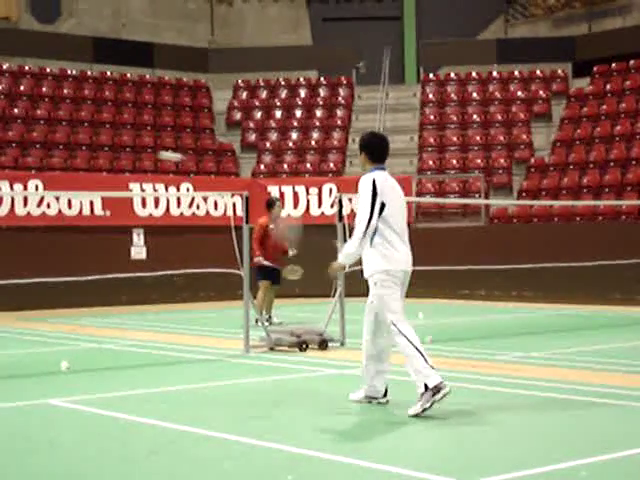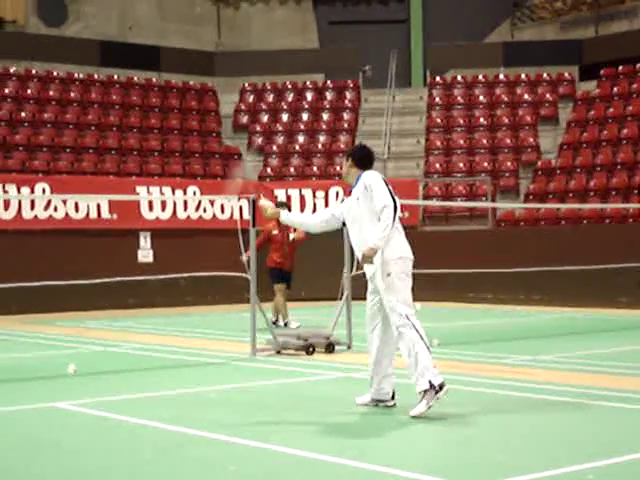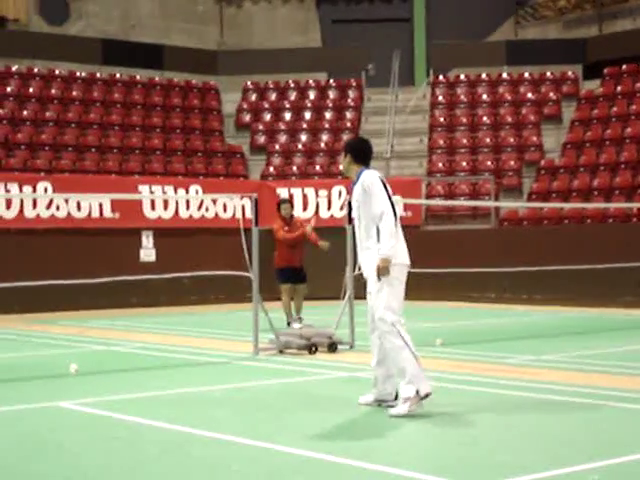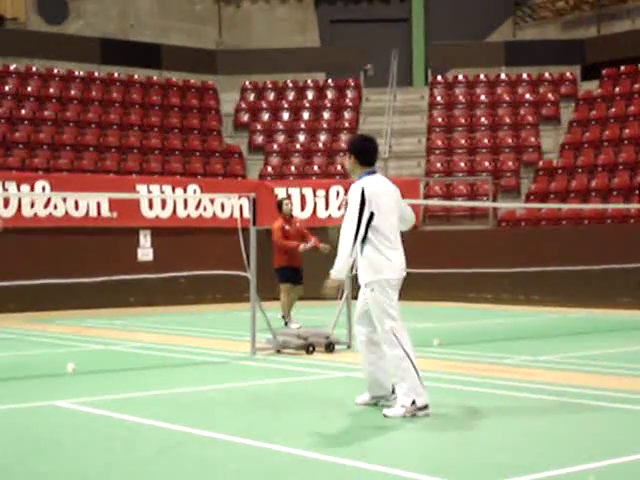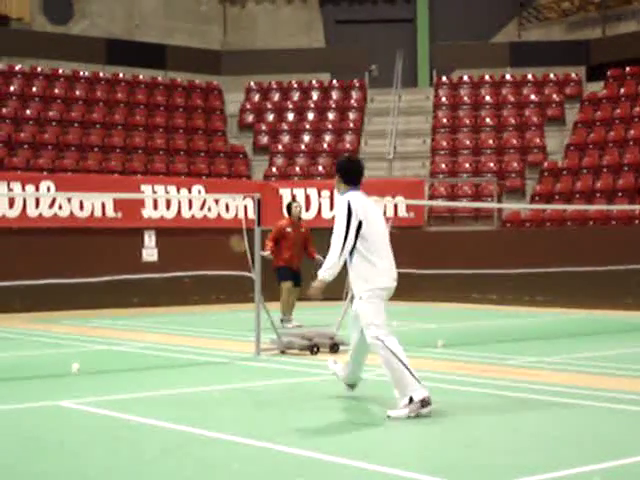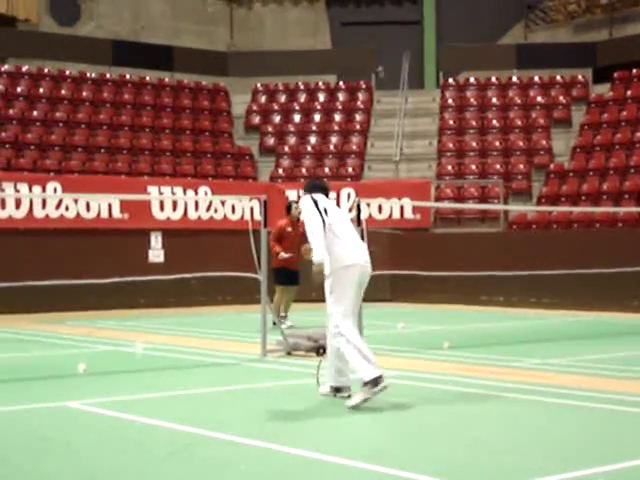
dt=0.4s
person 1, frame 1
left shoulder: (369, 181)
right shoulder: (390, 184)
left elbow: (366, 227)
left wrist: (343, 259)
right wrist: (351, 253)
left hip: (386, 267)
right hip: (388, 266)
left knee: (396, 324)
right knee: (374, 327)
left ankle: (430, 384)
right ankle: (374, 388)
person 1, frame 2
left shoulder: (372, 179)
right shoulder: (350, 203)
left elbow: (390, 209)
right elbow: (317, 222)
left wrist: (374, 245)
right wrist: (280, 214)
left hip: (391, 260)
right hip: (377, 267)
left knee: (402, 318)
right knee: (379, 327)
left ankle: (430, 381)
right ankle: (382, 391)
person 1, frame 3
left shoulder: (371, 179)
right shoulder: (359, 188)
left elbow: (389, 215)
left wrist: (385, 255)
right wrist: (377, 259)
left hip: (388, 265)
right hip: (376, 268)
left knee: (388, 324)
right knee: (378, 328)
left ankle: (416, 387)
right ankle: (385, 391)
person 1, frame 4
left shoulder: (361, 189)
right shoulder: (387, 185)
left elbow: (352, 235)
right elbow: (408, 218)
left wrist: (337, 275)
right wrist: (391, 223)
left hip: (379, 271)
right hip: (378, 271)
left knee: (390, 332)
right knee: (364, 324)
left ankle: (416, 399)
right ankle: (380, 389)
person 1, frame 5
left shoulder: (346, 202)
right shoulder: (367, 202)
left elbow: (342, 242)
left wrist: (322, 277)
left hip: (371, 283)
right hip: (379, 278)
left knee: (378, 337)
right knee: (358, 325)
left ankle: (417, 397)
right ankle: (350, 375)
person 1, frame 6
left shoulder: (309, 200)
right shoulder: (335, 208)
left elbow: (316, 225)
left wrist: (318, 258)
left hip: (342, 264)
right hip: (362, 262)
left knee: (341, 325)
right knee: (339, 324)
left ankle: (371, 377)
right ankle: (339, 383)
person 2, frame 1
left shoulder: (279, 223)
right shoulder: (263, 222)
left elbow: (282, 241)
right elbow: (256, 240)
left wrist: (288, 250)
right wrist: (258, 255)
left hip: (275, 263)
right hip: (263, 262)
left knee: (272, 288)
right knee: (264, 287)
left ankle: (268, 316)
right ankle: (259, 317)
person 2, frame 2
right shoulder: (271, 228)
left elbow: (302, 236)
right elbow: (259, 243)
left wrist: (295, 236)
right wrist: (249, 255)
left hip: (288, 266)
right hip: (275, 265)
left knee: (282, 293)
right knee: (280, 291)
left ankle: (275, 319)
right ankle: (286, 320)
person 2, frame 3
left shoulder: (299, 222)
right shoulder: (278, 226)
left elbow: (309, 233)
right elbow: (288, 239)
left wrist: (319, 242)
right wrist: (303, 231)
left hip: (298, 263)
right hip: (284, 264)
left knee: (302, 290)
right knee: (286, 291)
left ankle: (298, 316)
right ankle: (290, 320)
person 2, frame 4
left shoulder: (296, 222)
right shoulder: (278, 225)
left elbow: (306, 235)
right elbow: (280, 242)
left wrist: (318, 245)
right wrist: (298, 246)
left hip: (295, 263)
right hip: (283, 263)
left knee: (297, 290)
right knee: (286, 290)
left ankle: (286, 313)
right ankle: (288, 320)
person 2, frame 5
left shoulder: (303, 227)
right shoulder: (282, 225)
left elbow: (308, 245)
right elbow: (270, 239)
left wrist: (315, 255)
right wrist: (269, 251)
left hip: (296, 265)
right hip: (282, 263)
left knee: (295, 292)
right knee: (287, 288)
left ankle: (288, 317)
right ankle: (283, 317)
person 2, frame 6
left shoulder: (300, 226)
right shoulder: (282, 224)
right elbow: (272, 240)
right wrist: (279, 252)
left hip: (294, 265)
right hip: (281, 264)
left knee: (292, 290)
right knee: (281, 291)
left ankle: (284, 316)
right ankle: (276, 319)
